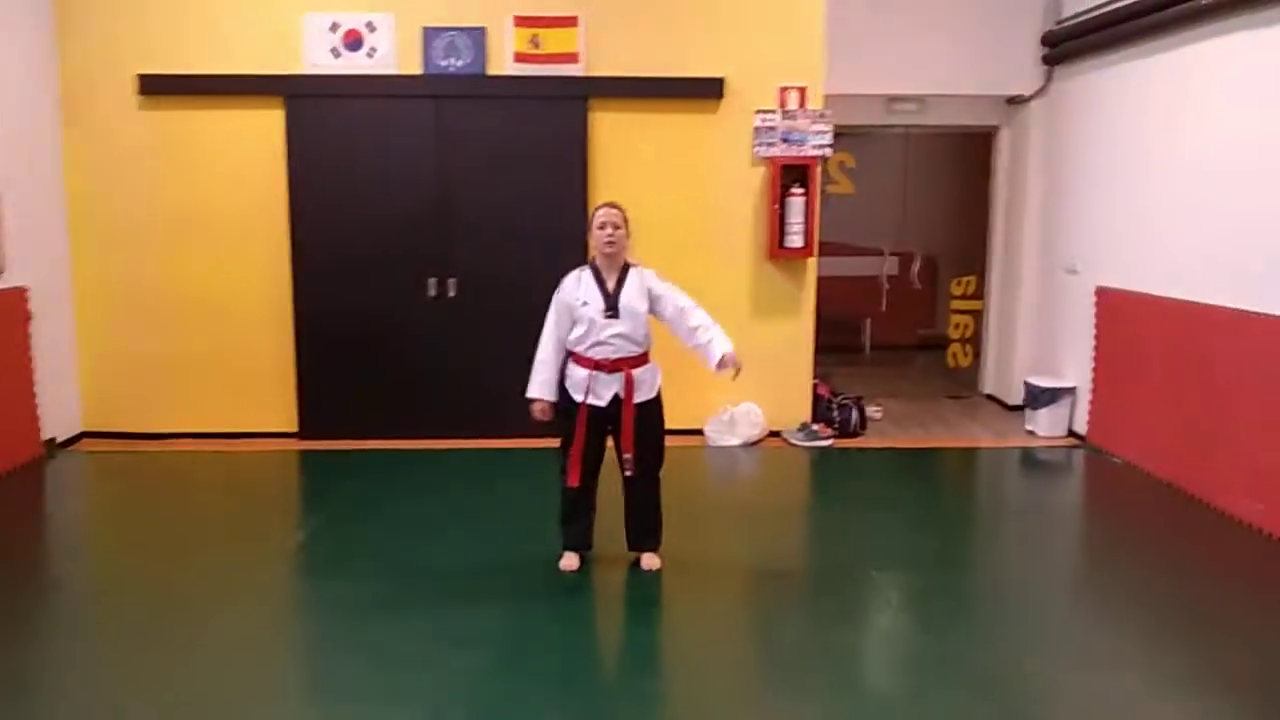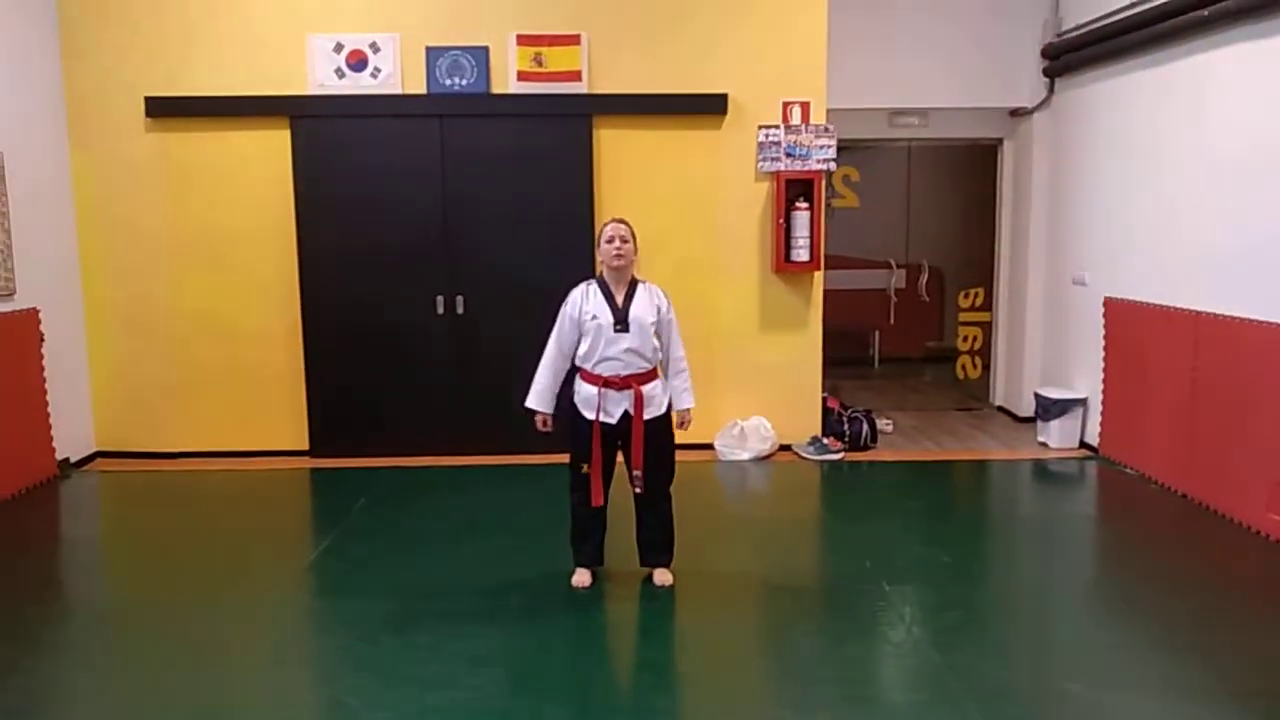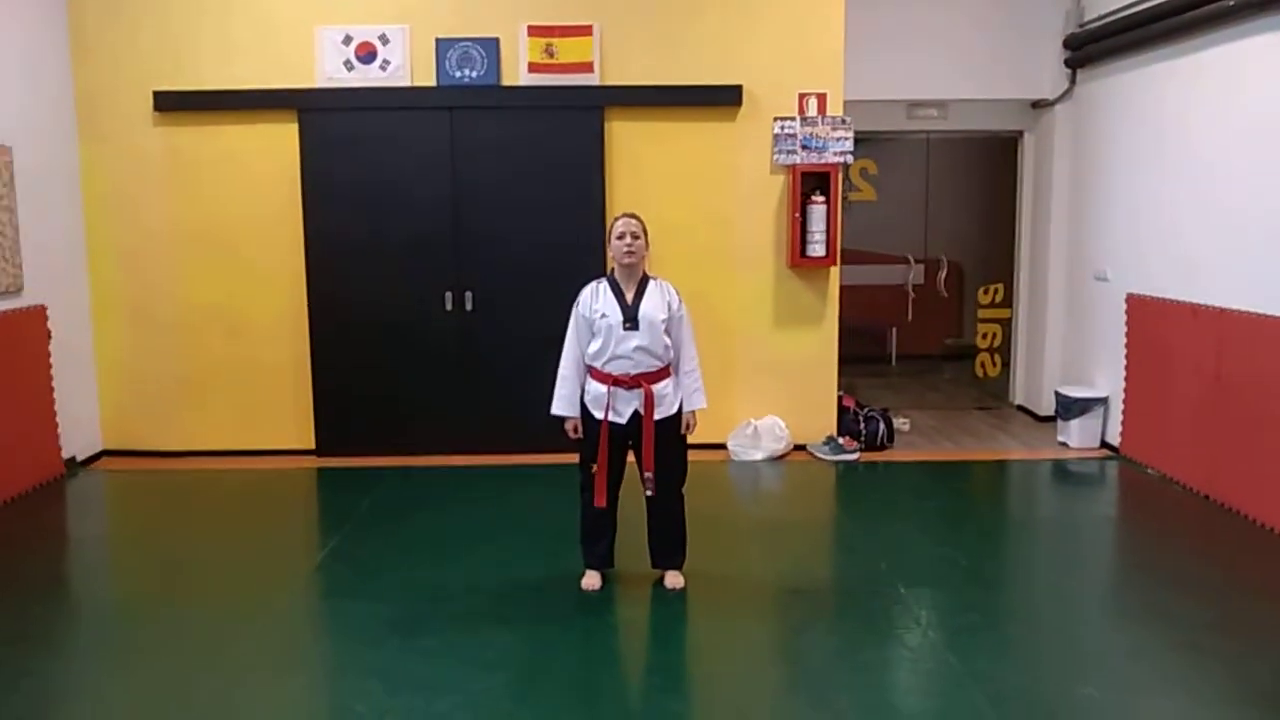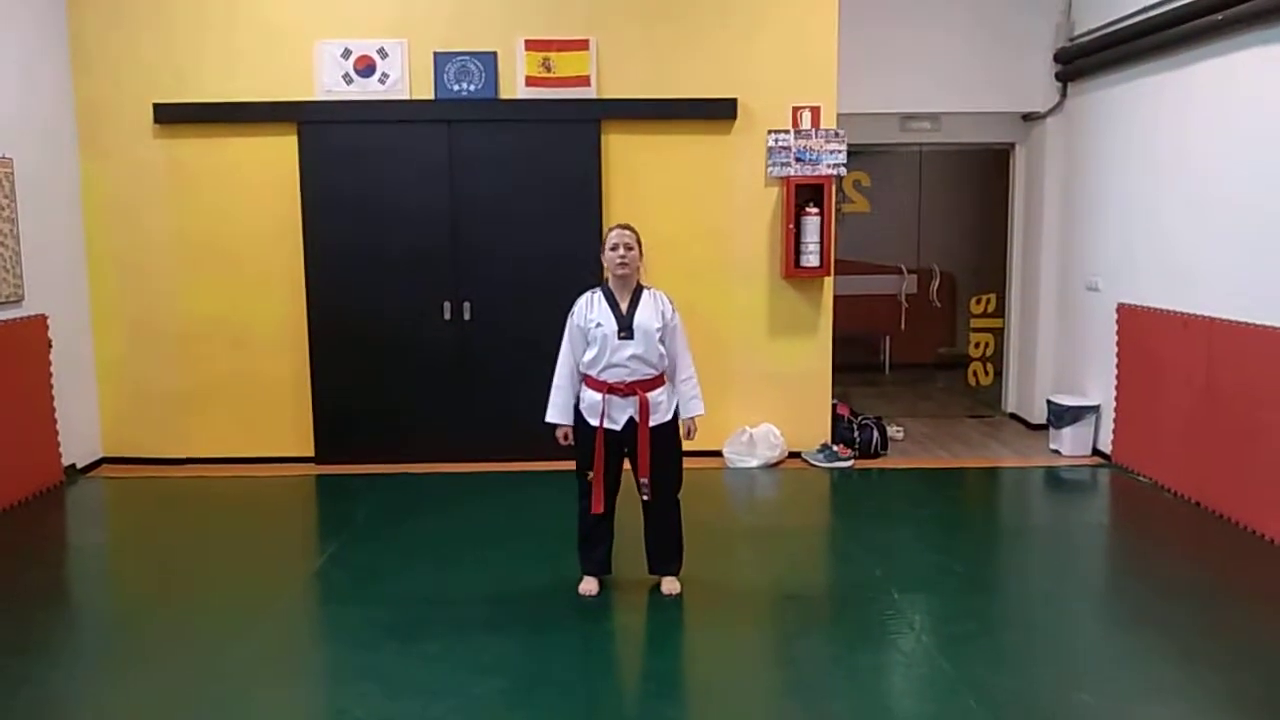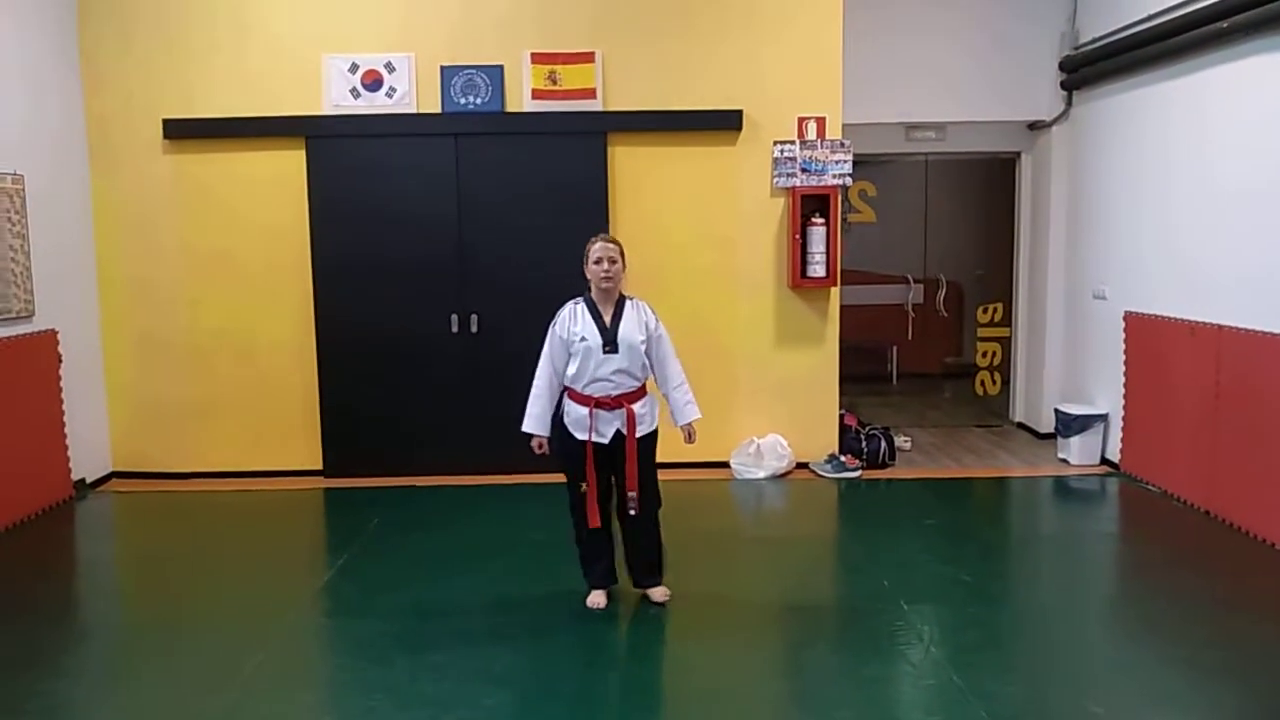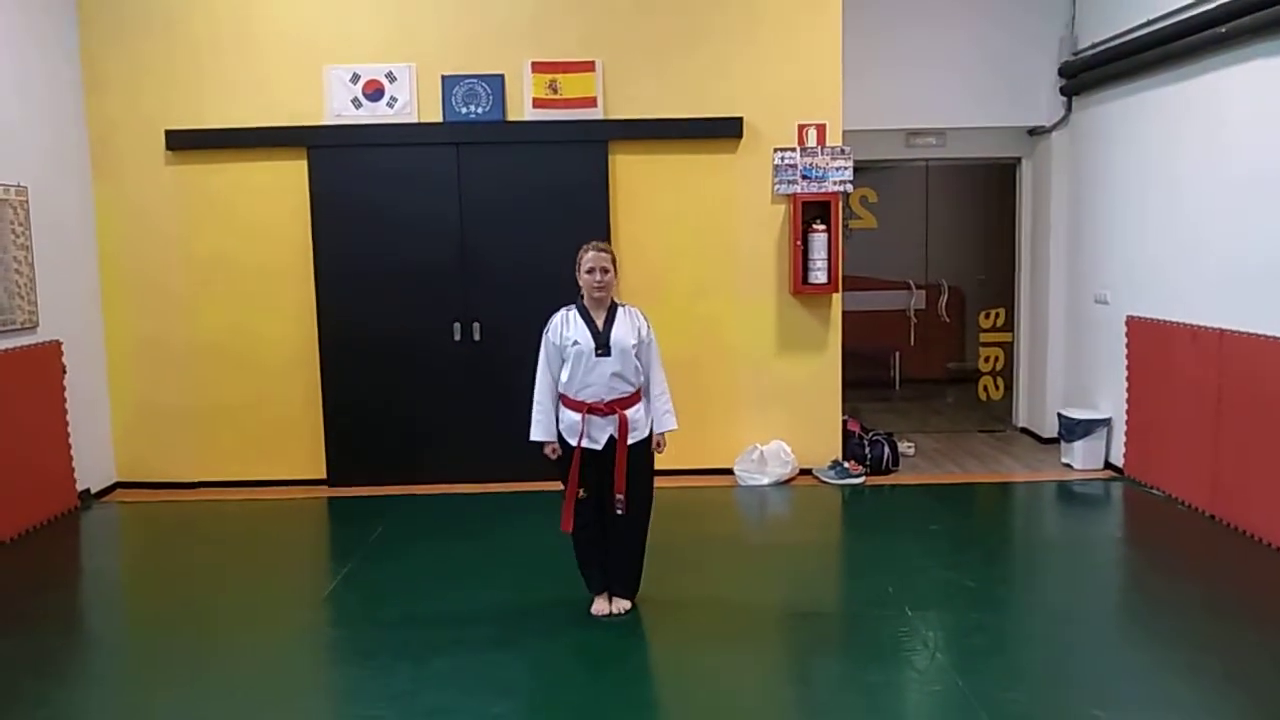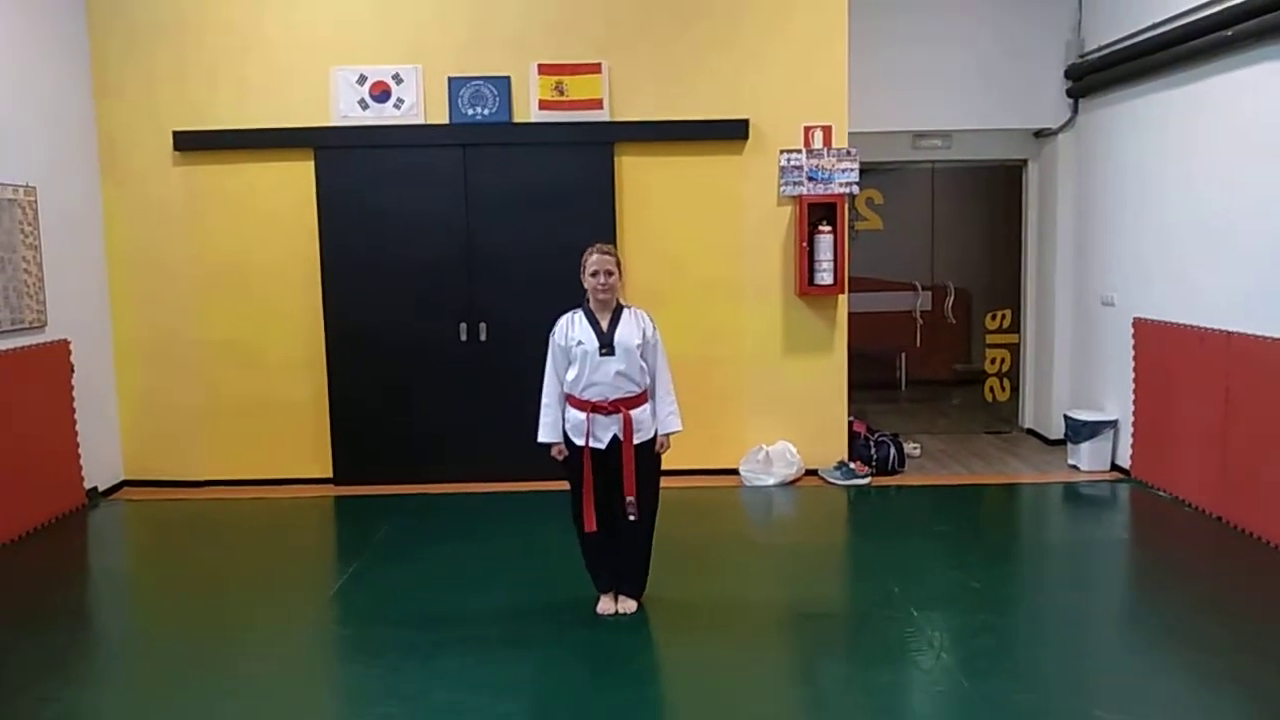
dt=0.4s
person 1, frame 1
left shoulder: (646, 281)
right shoulder: (573, 284)
left elbow: (685, 314)
right elbow: (552, 340)
left wrist: (721, 349)
right wrist: (542, 392)
left hip: (636, 387)
right hip: (585, 387)
left knee: (642, 470)
right knee: (579, 469)
left ankle: (646, 545)
right ankle: (574, 545)
person 1, frame 2
left shoulder: (654, 297)
right shoulder: (581, 297)
left elbow: (674, 353)
right elbow: (557, 352)
left wrist: (682, 401)
right wrist: (542, 402)
left hip: (646, 402)
right hip: (594, 402)
left knee: (653, 486)
right knee: (588, 486)
left ankle: (658, 561)
right ankle: (585, 562)
person 1, frame 3
left shoulder: (666, 294)
right shoulder: (591, 295)
left elbow: (685, 353)
right elbow: (574, 355)
left wrist: (691, 404)
right wrist: (569, 409)
left hip: (657, 401)
right hip: (604, 402)
left knee: (665, 487)
right knee: (598, 486)
left ankle: (670, 564)
right ankle: (595, 564)
person 1, frame 4
left shoulder: (660, 304)
right shoulder: (586, 306)
left elbow: (680, 361)
right elbow: (569, 364)
left wrist: (689, 410)
right wrist: (562, 418)
left hip: (652, 409)
right hip: (599, 410)
left knee: (661, 494)
right knee: (595, 494)
left ankle: (667, 569)
right ankle: (592, 570)
person 1, frame 5
left shoulder: (642, 314)
right shoulder: (568, 317)
left elbow: (667, 367)
right elbow: (548, 374)
left wrist: (685, 414)
right wrist: (538, 426)
left hip: (634, 421)
right hip: (584, 423)
left knee: (640, 503)
right knee: (589, 506)
left ankle: (650, 579)
right ankle: (598, 582)
person 1, frame 6
left shoulder: (634, 320)
right shoulder: (561, 323)
left elbow: (654, 376)
right elbow: (547, 382)
left wrist: (661, 424)
right wrist: (546, 434)
left hip: (629, 428)
right hip: (579, 430)
left knee: (629, 512)
right knee: (586, 513)
left ankle: (623, 589)
right ankle: (600, 589)
person 1, frame 7
left shoulder: (640, 322)
right shoulder: (566, 326)
left elbow: (659, 378)
right elbow: (554, 385)
left wrist: (665, 427)
right wrist: (554, 436)
left hip: (634, 428)
right hip: (585, 431)
left knee: (635, 511)
right knee: (591, 513)
left ankle: (629, 588)
right ankle: (606, 588)
